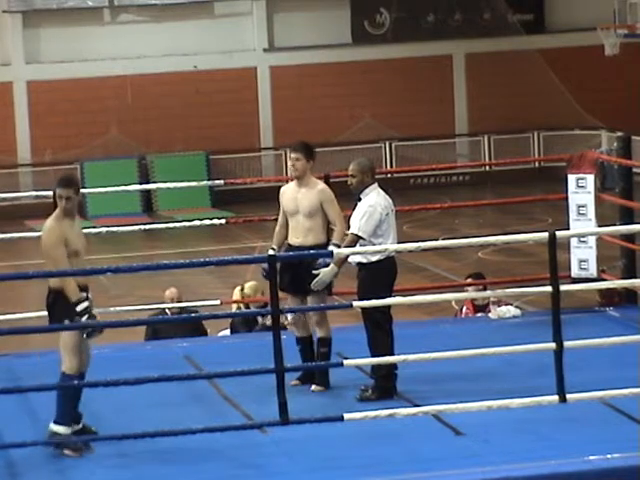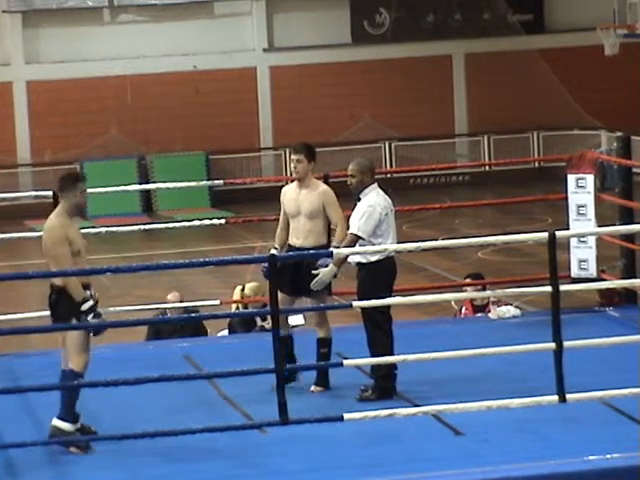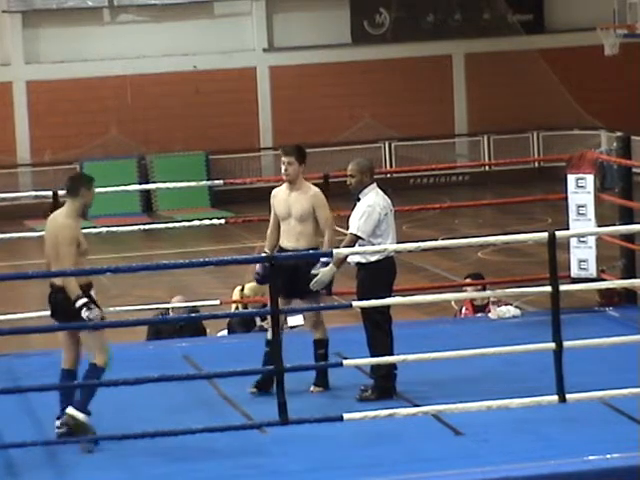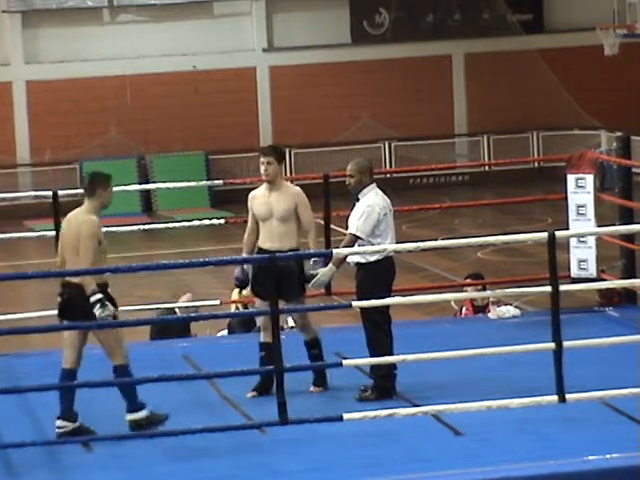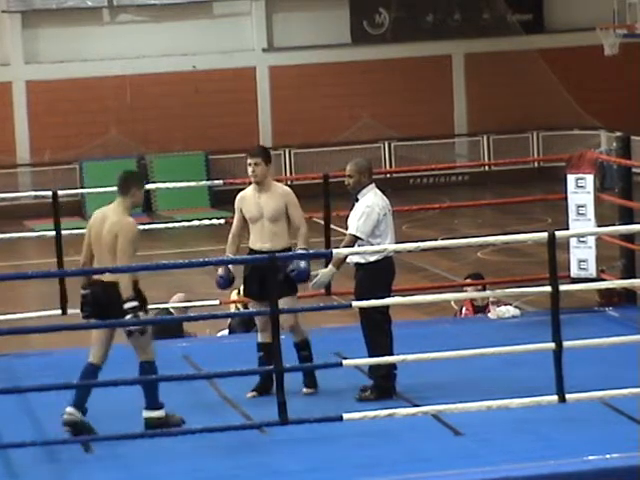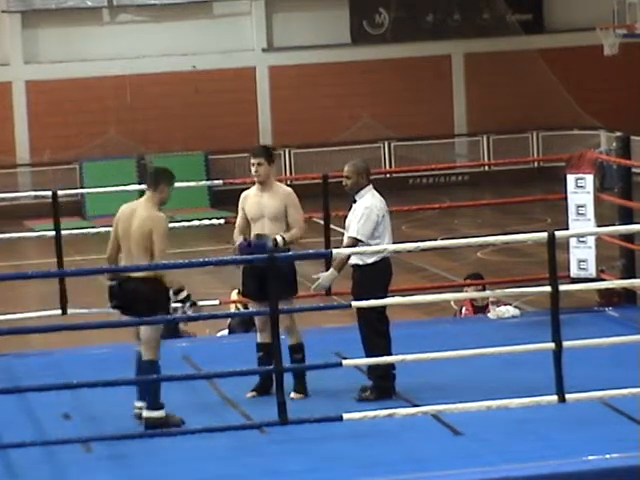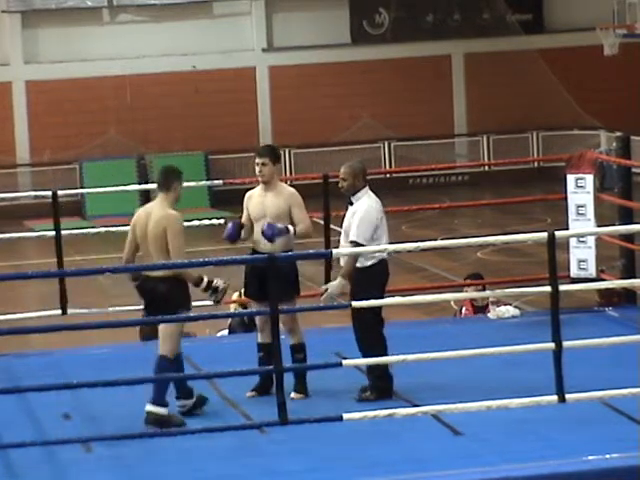
dt=0.3s
person 1, frame 1
left shoulder: (75, 221)
right shoulder: (53, 228)
right elbow: (64, 275)
right wrist: (84, 307)
left hip: (77, 296)
right hip: (64, 299)
left knee: (81, 363)
right knee: (71, 365)
left ankle: (72, 422)
right ankle: (60, 428)
person 1, frame 2
left shoulder: (70, 219)
right shoulder: (56, 227)
right elbow: (67, 274)
left wrist: (90, 297)
right wrist: (89, 307)
left hip: (75, 295)
right hip: (67, 298)
left knee: (71, 362)
right knee: (78, 361)
left ankle: (69, 420)
right ankle: (62, 424)
person 1, frame 3
left shoulder: (55, 218)
right shoulder: (70, 226)
right elbow: (67, 274)
right wrist: (83, 303)
left hip: (60, 295)
right hip: (73, 296)
left knee: (69, 361)
right knee: (101, 356)
left ankle: (66, 421)
right ankle: (76, 414)
person 1, frame 4
left shoulder: (69, 218)
right shoulder: (90, 223)
left elbow: (61, 263)
right elbow: (84, 270)
right wrist: (98, 302)
left hip: (70, 293)
right hip: (88, 294)
left knee: (70, 361)
right knee: (119, 357)
left ankle: (66, 422)
right ankle: (137, 414)
person 1, frame 5
left shoulder: (97, 215)
right shoulder: (127, 223)
left elbow: (85, 262)
right elbow: (124, 271)
left wrist: (86, 292)
right wrist: (132, 309)
left hip: (98, 289)
right hip: (119, 292)
left knee: (97, 357)
right knee: (146, 354)
left ankle: (75, 412)
right ankle: (154, 413)
person 1, frame 6
left shoulder: (124, 210)
right shoulder: (157, 219)
left elbow: (111, 255)
left wrist: (114, 283)
right wrist: (183, 297)
left hip: (126, 284)
right hip: (148, 287)
left knee: (143, 346)
right knee: (152, 352)
left ankle: (142, 403)
right ankle: (154, 412)
person 1, frame 7
left shoulder: (140, 214)
right shoulder: (172, 217)
left elbow: (127, 259)
right elbow: (180, 265)
left wrist: (140, 282)
right wrist: (207, 283)
left hip: (149, 285)
right hip: (170, 286)
left knee: (170, 345)
right knee: (167, 350)
left ankle: (185, 398)
right ankle: (157, 408)
person 2, frame 1
left shoulder: (322, 191)
right shoulder: (285, 191)
left elbow: (339, 225)
left wrist: (332, 252)
right wrist: (272, 253)
left hip: (315, 255)
right hip: (292, 255)
left knee: (318, 318)
right knee: (296, 318)
left ankle: (322, 376)
right ankle: (309, 369)
person 2, frame 2
left shoulder: (324, 192)
right shoulder: (286, 192)
left elbow: (340, 226)
right wrist: (274, 252)
left hip: (315, 256)
right hip: (292, 255)
left knee: (319, 319)
right knee: (278, 313)
left ankle: (322, 376)
right ankle: (289, 367)
person 2, frame 3
left shoulder: (314, 195)
right shoulder: (275, 195)
left elbow: (328, 231)
right wrist: (265, 257)
left hip: (306, 259)
right hip: (282, 258)
left knee: (314, 320)
left ankle: (321, 377)
right ankle: (266, 378)
person 2, frame 4
left shoulder: (295, 194)
right shoulder: (254, 196)
left elbow: (310, 229)
left wrist: (315, 259)
right wrist: (244, 260)
left hip: (289, 260)
right hip: (263, 260)
left knee: (301, 321)
right knee: (265, 324)
left ankle: (320, 375)
right ankle: (266, 380)
person 2, frame 5
left shoulder: (284, 194)
right shoulder: (242, 198)
left elbow: (301, 227)
right elbow: (235, 232)
left wrist: (301, 254)
right wrist: (227, 262)
left hip: (281, 259)
right hip: (255, 260)
left knee: (290, 322)
right knee: (262, 324)
left ankle: (309, 376)
right ankle: (265, 380)
person 2, frame 6
left shoulder: (286, 194)
right shoulder: (245, 197)
left elbow: (299, 229)
right elbow: (239, 230)
left wrist: (277, 241)
right wrist: (241, 244)
left hip: (280, 262)
right hip: (255, 262)
left knee: (287, 323)
right knee: (261, 324)
left ankle: (300, 382)
right ankle: (265, 381)
person 2, frame 7
left shoulder: (290, 195)
right shoulder: (250, 196)
left elbow: (307, 229)
right elbow: (246, 234)
left wrist: (286, 230)
right wrist: (237, 232)
left hip: (282, 262)
right hip: (257, 261)
left knee: (290, 323)
right knee: (262, 324)
left ankle: (300, 382)
right ankle: (265, 381)
person 3, frame 1
left shoulder: (372, 204)
right shoulder: (378, 198)
left elbow: (352, 240)
left wrist: (333, 268)
left hip: (374, 269)
right hip: (378, 266)
left knee: (377, 326)
right knee: (380, 325)
left ankle: (384, 385)
right ankle: (384, 379)
person 3, frame 2
left shoulder: (371, 204)
right shoulder: (377, 198)
left elbow: (352, 240)
left wrist: (332, 268)
left hip: (374, 268)
right hip: (378, 266)
left knee: (377, 327)
right knee: (379, 325)
left ankle: (383, 385)
right ankle: (384, 379)
person 3, frame 3
left shoulder: (370, 204)
right shoulder: (377, 198)
left elbow: (351, 240)
left wrist: (331, 269)
left hip: (374, 269)
right hip: (377, 266)
left knee: (376, 327)
right knee: (379, 325)
left ankle: (383, 385)
right ankle: (383, 379)
person 3, frame 4
left shoulder: (370, 204)
right shoulder: (376, 198)
left elbow: (351, 240)
left wrist: (331, 269)
left hip: (373, 268)
right hip: (377, 266)
left knee: (376, 327)
right knee: (378, 325)
left ankle: (383, 385)
right ankle: (383, 379)
person 3, frame 5
left shoulder: (369, 204)
right shoulder: (375, 199)
left elbow: (350, 241)
left wrist: (331, 269)
left hip: (372, 269)
right hip: (376, 267)
left knee: (375, 327)
right knee: (378, 326)
left ankle: (383, 385)
right ankle: (383, 379)
person 3, frame 6
left shoulder: (368, 206)
right shoulder: (370, 200)
left elbow: (352, 244)
left wrist: (332, 273)
left hip: (370, 270)
right hip: (372, 268)
left knee: (372, 328)
right knee: (375, 327)
left ankle: (382, 386)
right ankle: (382, 379)
person 3, frame 7
left shoulder: (366, 208)
right shoulder: (361, 203)
left elbow: (356, 249)
left wrist: (340, 281)
right wrist: (346, 278)
left hip: (369, 272)
right hip: (364, 272)
left knee: (370, 329)
right knee: (364, 328)
left ankle: (381, 386)
right ankle: (378, 379)
